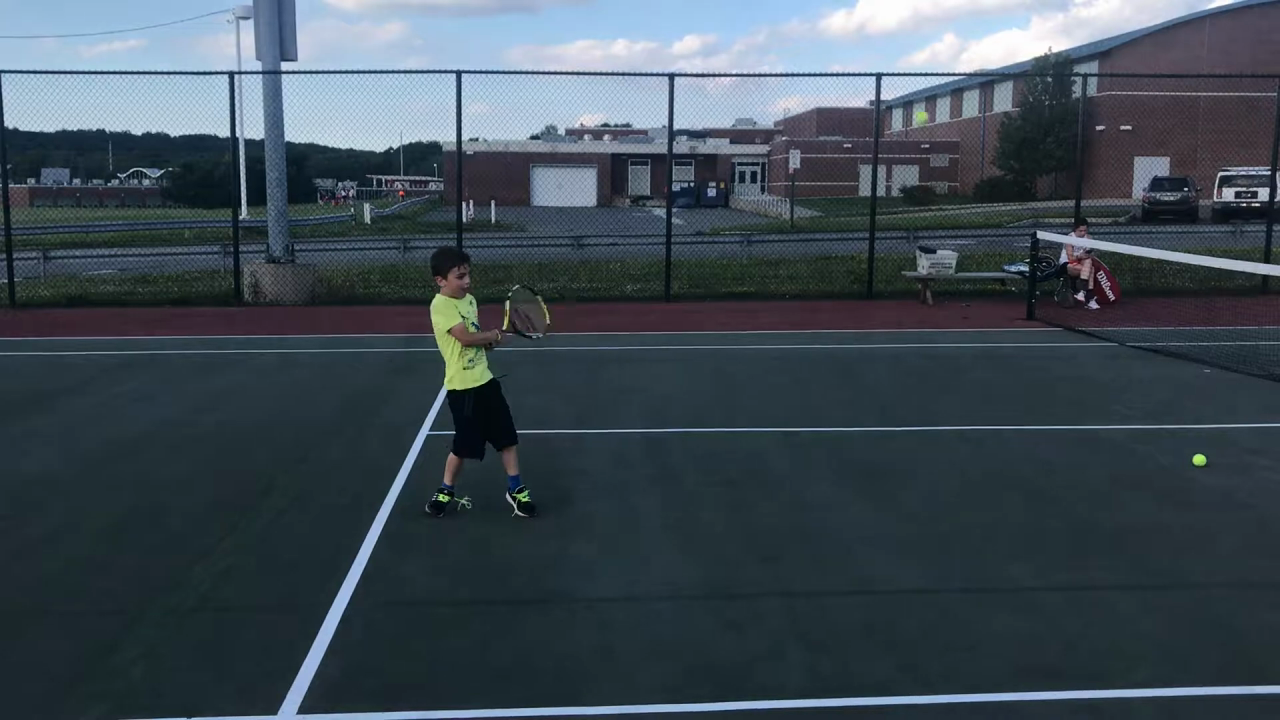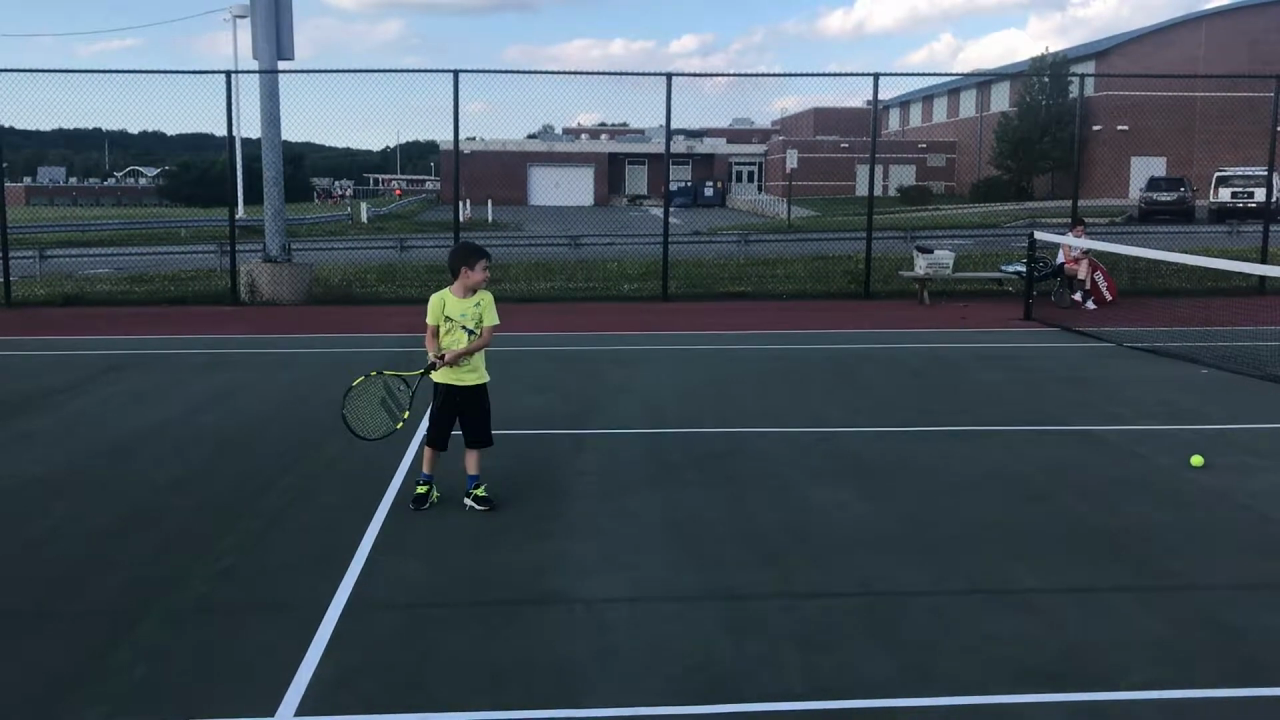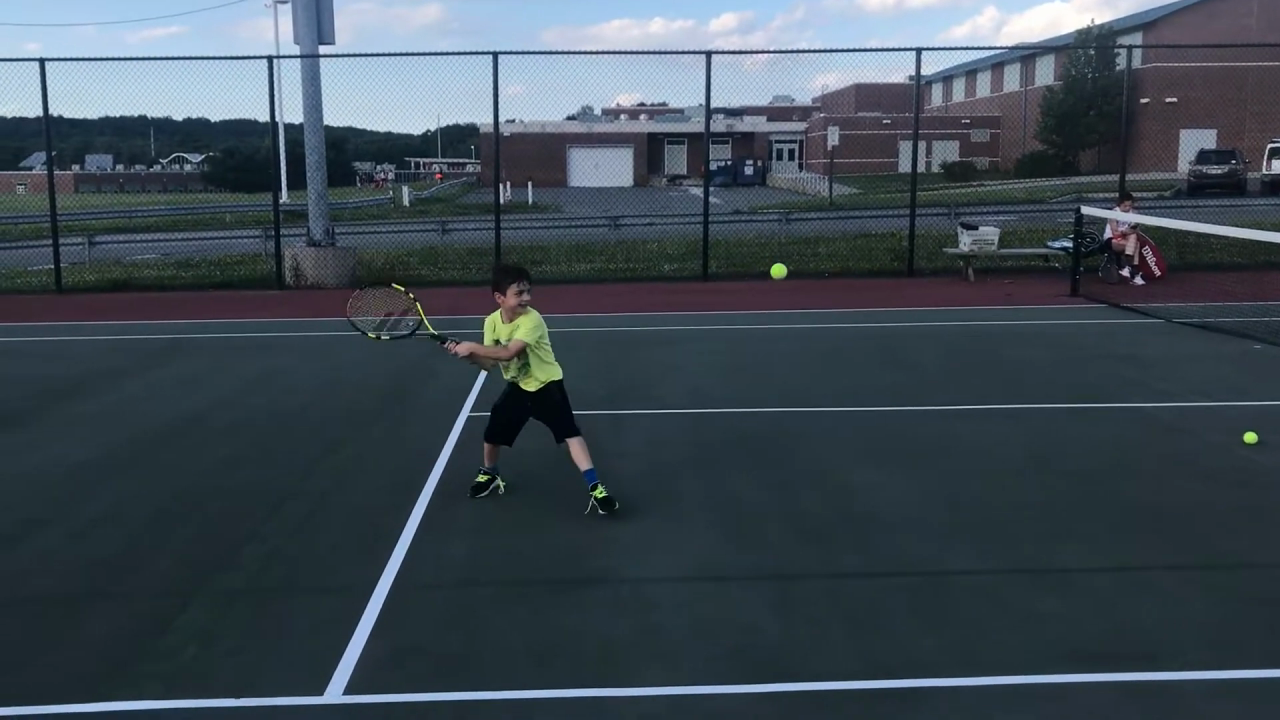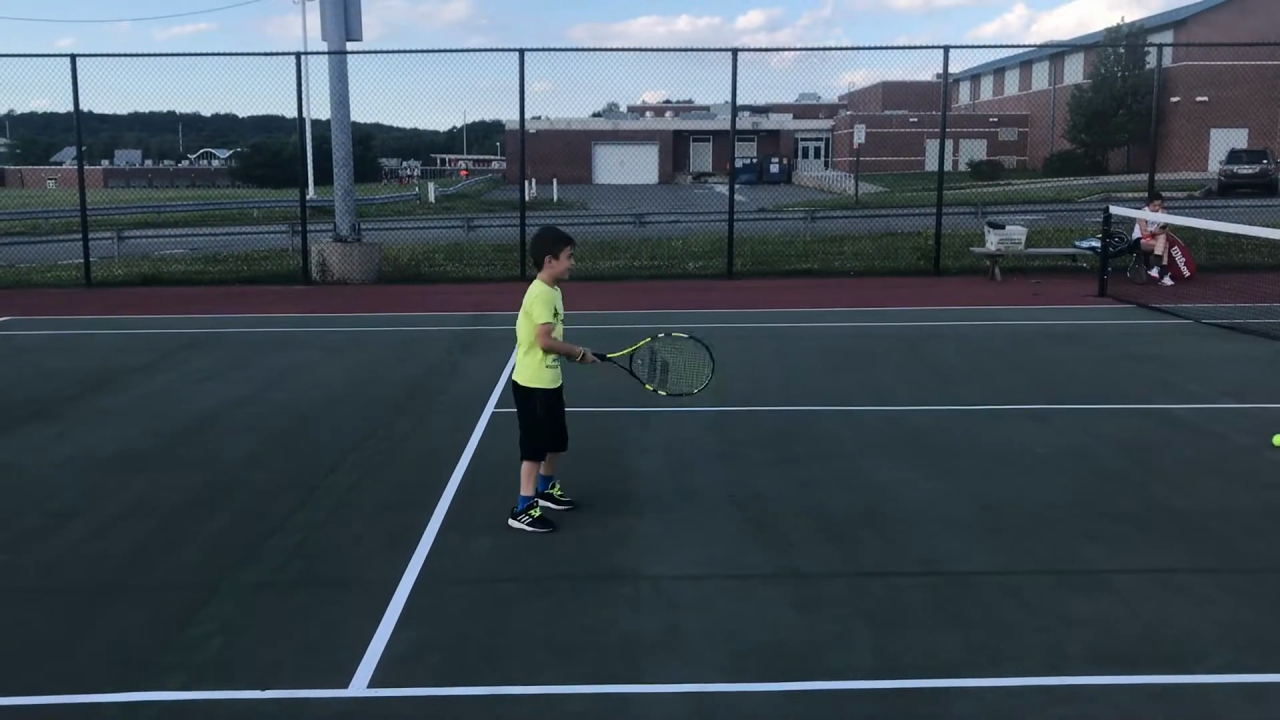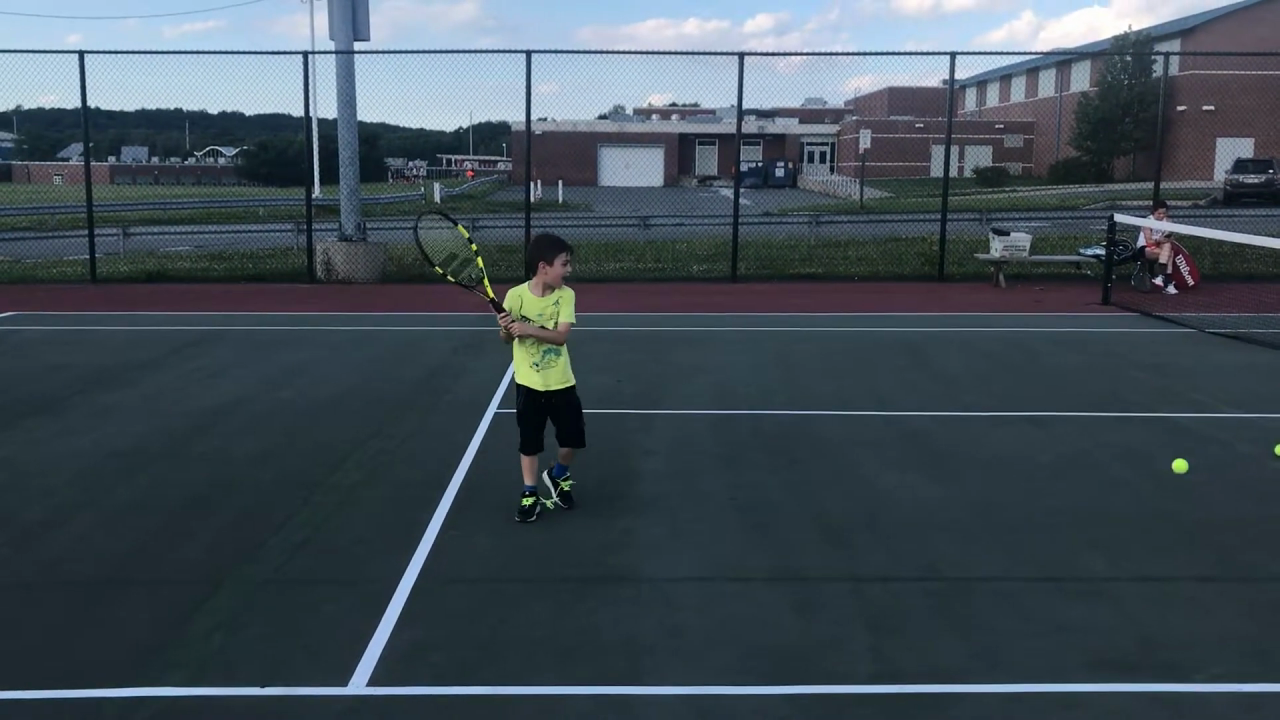
dt=1s
person 1, frame 1
left shoulder: (469, 298)
right shoulder: (441, 304)
right elbow: (466, 337)
left wrist: (486, 339)
right wrist: (495, 335)
left hip: (485, 380)
right hip: (463, 386)
left knee: (507, 436)
right knee: (465, 444)
left ankle: (516, 489)
right ankle: (445, 491)
person 1, frame 2
left shoulder: (486, 299)
right shoulder: (438, 300)
left elbow: (486, 337)
right elbow: (431, 335)
left wrist: (459, 353)
right wrist: (435, 354)
left hip: (475, 380)
right hip: (445, 380)
left knee: (476, 437)
right knee: (436, 435)
left ankle: (473, 488)
right ankle: (425, 483)
person 1, frame 3
left shoulder: (532, 320)
right shoulder: (492, 323)
left elbow: (508, 353)
right elbow: (489, 362)
left wrist: (472, 347)
right wrist: (467, 352)
left hip: (547, 384)
right hip: (518, 385)
left knee: (570, 432)
right knee: (493, 432)
left ankle: (596, 487)
right ankle: (488, 473)
person 1, frame 4
left shoulder: (552, 291)
right shoulder: (541, 294)
right elbow: (544, 341)
left wrist: (570, 351)
right wrist: (579, 352)
left hip: (549, 381)
right hip: (532, 384)
left knee: (556, 440)
right knee: (534, 445)
left ankle: (545, 489)
right ankle: (523, 509)
person 1, frame 5
left shoulder: (566, 295)
right shoulder: (515, 296)
left elbow: (561, 336)
right elbow: (507, 339)
left wrist: (531, 330)
right wrist: (507, 329)
left hip: (561, 382)
right hip: (529, 383)
left knee: (573, 439)
right knee: (530, 442)
left ankle: (558, 475)
right ankle: (530, 495)
